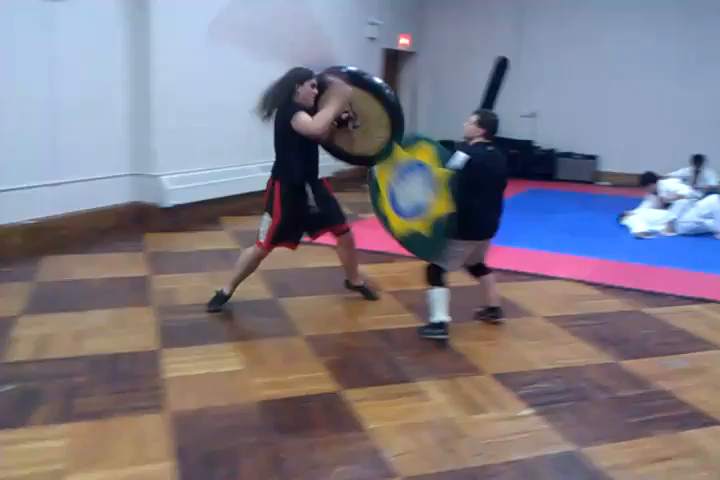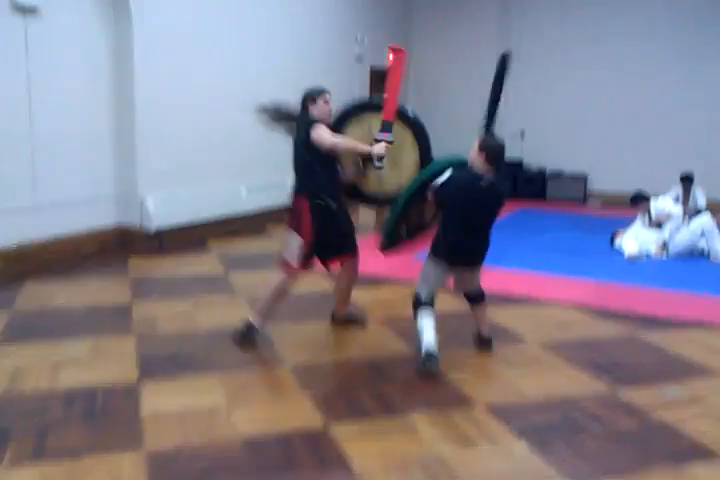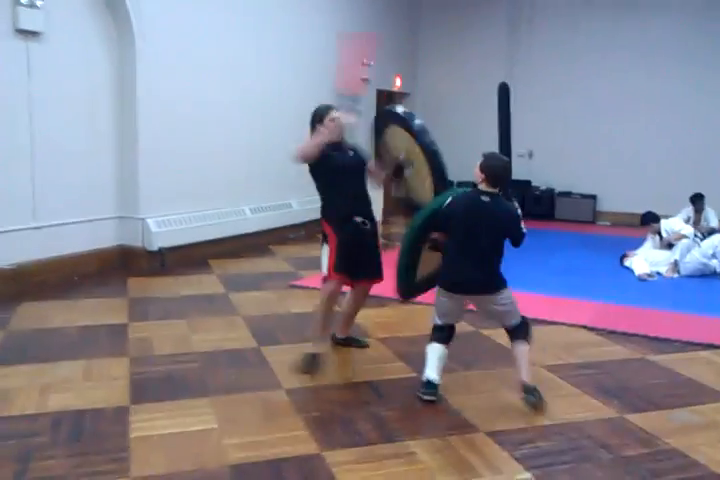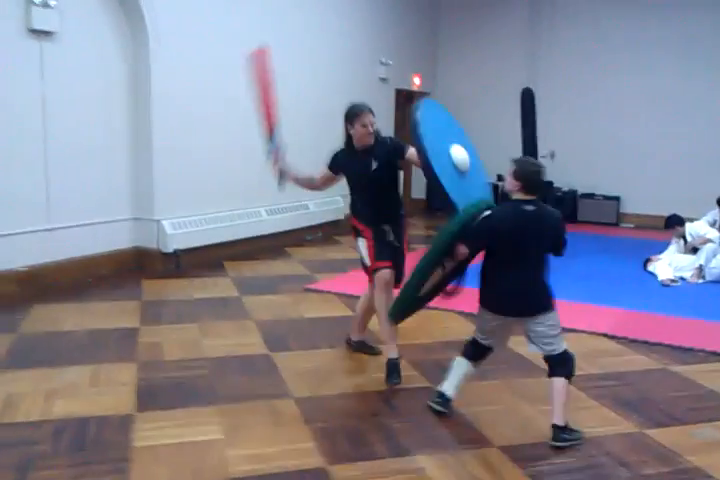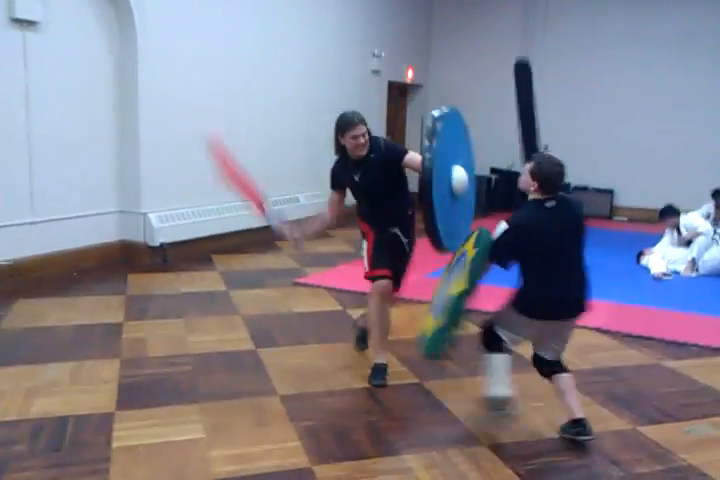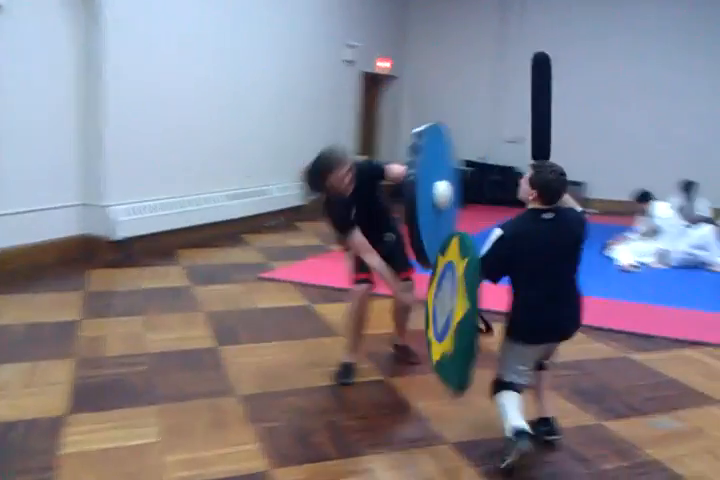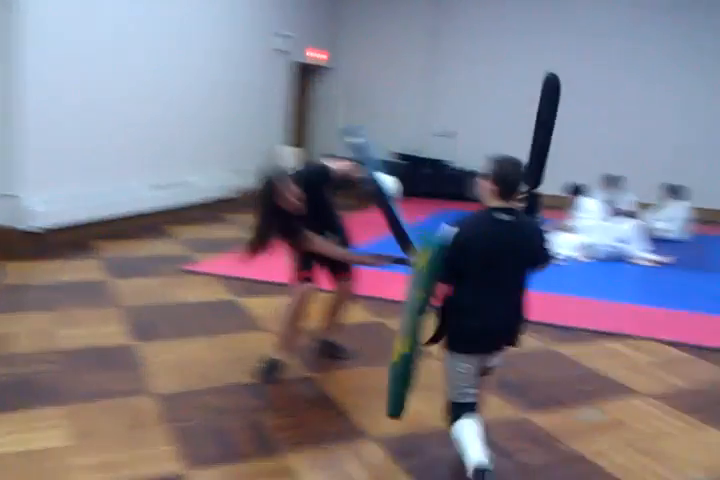
dt=0.2s
person 1, frame 1
left shoulder: (466, 153)
right shoulder: (498, 158)
left hip: (466, 225)
right hip: (488, 224)
left knee: (437, 269)
right knee: (476, 262)
left ankle: (439, 322)
right ankle: (494, 308)
person 1, frame 2
left shoulder: (456, 176)
right shoulder: (496, 190)
left elbow: (432, 197)
left hip: (445, 253)
right hip: (474, 254)
left knee: (424, 299)
right knee: (473, 291)
left ankle: (430, 350)
right ankle: (485, 337)
person 1, frame 3
left shoulder: (457, 201)
right shoulder: (508, 211)
left elbow: (439, 235)
right elbow: (518, 240)
left hip: (453, 280)
right hip: (488, 283)
left knee: (442, 328)
right knee: (519, 327)
left ankle: (430, 382)
right ankle: (528, 386)
person 1, frame 4
left shoulder: (495, 217)
right shoulder: (551, 218)
left elbow: (462, 252)
left hip: (497, 300)
right hip: (535, 302)
left knee: (478, 345)
right knee: (560, 360)
left ankle: (444, 395)
right ankle: (560, 426)
person 1, frame 5
left shoulder: (519, 224)
right shoulder: (572, 208)
left elbow: (490, 257)
left hip: (536, 304)
right hip: (572, 302)
left knee: (494, 334)
right knee: (549, 359)
left ankle: (499, 395)
right ankle: (578, 421)
person 1, frame 6
left shoulder: (511, 231)
right shoulder: (574, 223)
left elbow: (481, 272)
right wrist: (559, 191)
left hip: (528, 322)
right hip: (567, 319)
left knee: (507, 382)
right knee: (535, 361)
left ankle: (517, 429)
right ankle: (545, 421)
person 1, frame 7
left shoulder: (465, 229)
right shoulder: (530, 231)
left elbow: (442, 284)
right elbow: (541, 261)
left hip: (465, 328)
right hip: (506, 326)
left knee: (462, 404)
right knee: (481, 367)
right ankle: (477, 445)
person 2, frame 1
left shoulder: (306, 111)
right shoulder: (288, 111)
right elbow: (315, 128)
right wrist: (337, 100)
left hip: (311, 185)
right hip: (286, 189)
left knee: (345, 234)
right knee: (263, 247)
left ankle: (355, 280)
right ankle: (227, 290)
person 2, frame 2
left shoulder: (324, 132)
right shoulder: (310, 127)
right elbow: (331, 143)
right wrist: (370, 149)
left hip: (333, 205)
right hip: (310, 206)
left knee: (350, 261)
right knee: (292, 272)
left ankle: (341, 311)
right ankle: (254, 322)
person 2, frame 3
left shoulder: (353, 151)
right shoulder: (319, 153)
left elbow: (381, 176)
right elbow: (301, 155)
right wrist: (326, 133)
left hip: (363, 224)
right hip: (337, 226)
left knee: (363, 285)
right knee: (332, 287)
left ankle: (342, 333)
right ankle: (316, 348)
person 2, frame 4
left shoulder: (388, 146)
right shoulder: (343, 158)
left elbow: (422, 158)
right elbow: (319, 184)
right wrist: (288, 174)
left hip: (393, 223)
right hip: (367, 225)
left knee: (379, 285)
right knee: (384, 277)
left ankle: (355, 336)
right ankle: (392, 356)
person 2, frame 5
left shoulder: (385, 149)
right shoulder: (341, 169)
left elbow: (422, 164)
right elbow: (333, 214)
right wrist: (307, 232)
left hip: (403, 224)
right hip: (375, 228)
left knee: (387, 287)
right knee: (381, 286)
left ankle: (365, 325)
right ankle: (379, 360)
person 2, frame 6
left shoulder: (364, 171)
right shoulder: (334, 206)
left elbow: (404, 173)
right elbow: (367, 252)
right wrist: (393, 284)
left hip: (387, 230)
right hip: (362, 241)
left knee: (407, 290)
right knee: (363, 290)
left ankle: (400, 343)
right ankle: (350, 358)
person 2, frame 7
left shoulder: (310, 175)
right shoulder: (284, 223)
left elbow: (347, 168)
right elbow: (323, 247)
right wrist: (365, 258)
left hip: (329, 227)
right hip: (307, 240)
left knee: (345, 286)
right knee: (304, 289)
left ankle: (326, 338)
right ankle: (279, 356)
